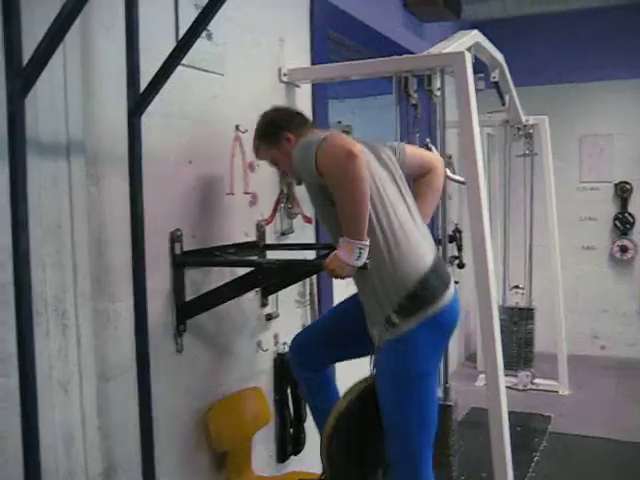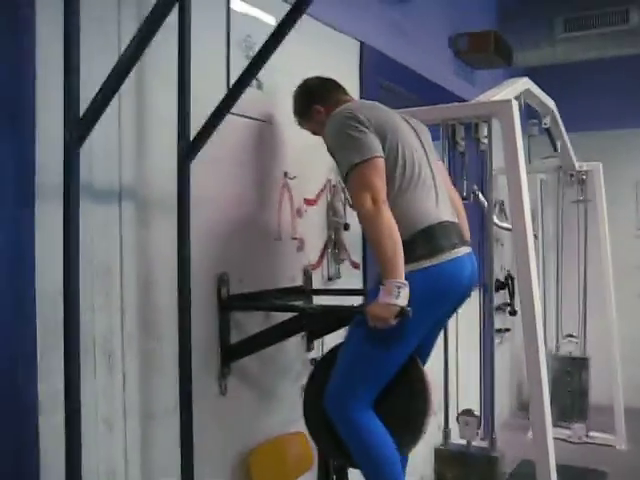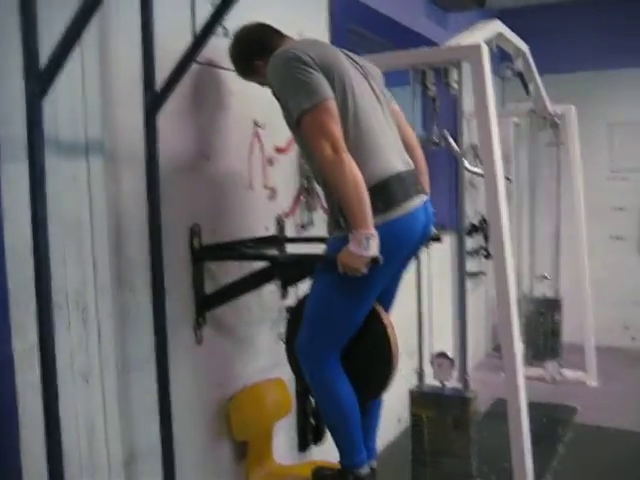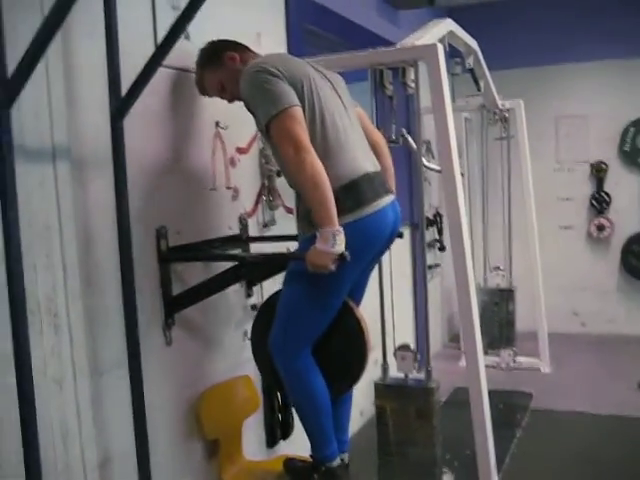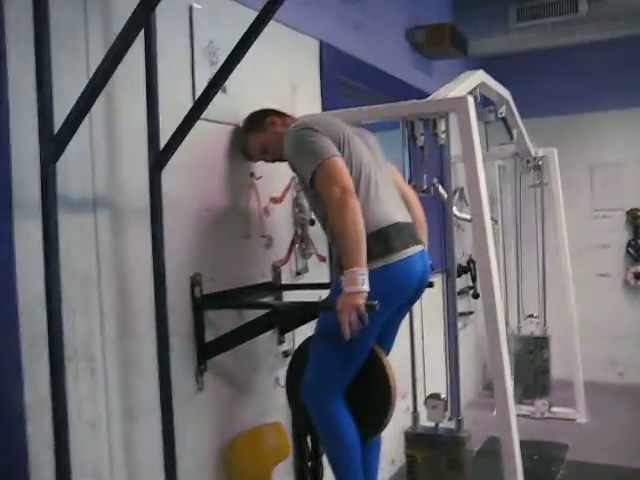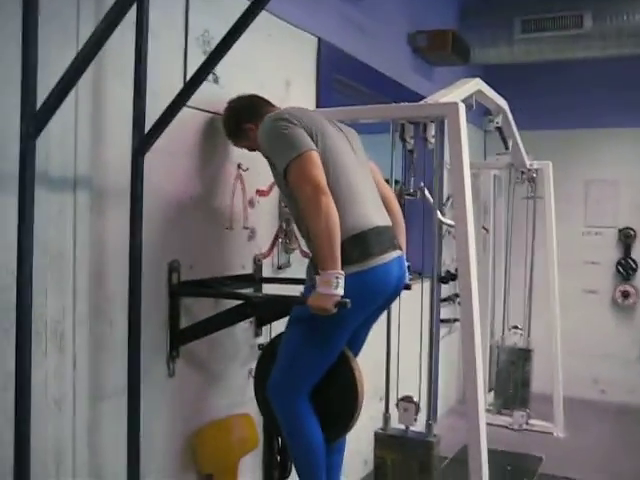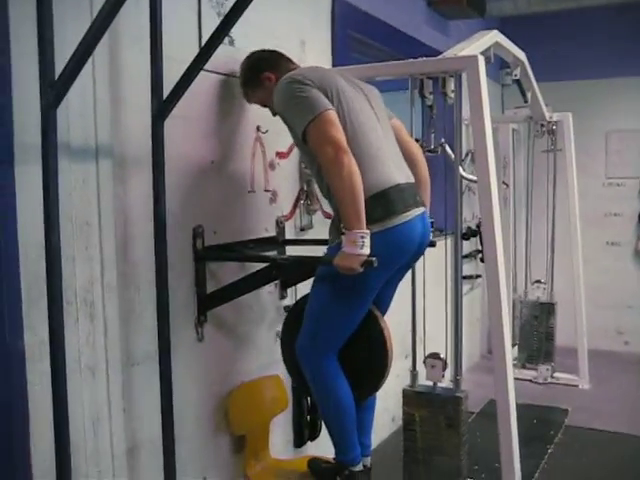
dt=0.7s
person 1, frame 1
left shoulder: (311, 149)
right shoulder: (377, 148)
left elbow: (348, 156)
right elbow: (433, 165)
left wrist: (353, 246)
left hip: (413, 313)
right hip: (398, 296)
right knee: (305, 352)
person 1, frame 2
left shoulder: (346, 120)
right shoulder: (402, 122)
left elbow: (373, 203)
right elbow: (451, 197)
left wrist: (392, 290)
left hip: (425, 267)
right hip: (458, 262)
left knee: (345, 398)
right knee: (388, 392)
person 1, frame 3
left shoulder: (288, 62)
right shoulder: (351, 61)
left elbow: (332, 151)
right elbow: (408, 138)
left wrist: (361, 237)
left hip: (379, 222)
right hip: (412, 210)
left knee: (316, 351)
person 1, frame 4
left shoulder: (260, 73)
right shoulder: (315, 73)
left elbow: (300, 152)
right elbow: (377, 140)
left wrist: (327, 237)
left hip: (350, 220)
right hip: (381, 210)
left knee: (289, 346)
person 1, frame 5
left shoulder: (301, 133)
right shoulder: (352, 134)
left elbow: (343, 196)
right elbow: (409, 196)
left wrist: (354, 281)
left hip: (380, 266)
right hip: (412, 259)
left knee: (322, 390)
person 1, frame 6
left shoulder: (276, 125)
right shoulder: (335, 128)
left elbow: (317, 195)
right elbow: (387, 195)
left wrist: (329, 281)
left hip: (356, 270)
right hip: (388, 264)
left knee: (287, 390)
right knee: (324, 384)
person 1, frame 7
left shoulder: (292, 86)
right shoulder: (355, 86)
left elbow: (339, 156)
right elbow: (413, 152)
left wrist: (355, 240)
left hip: (379, 229)
right hip: (412, 221)
left knee: (315, 350)
